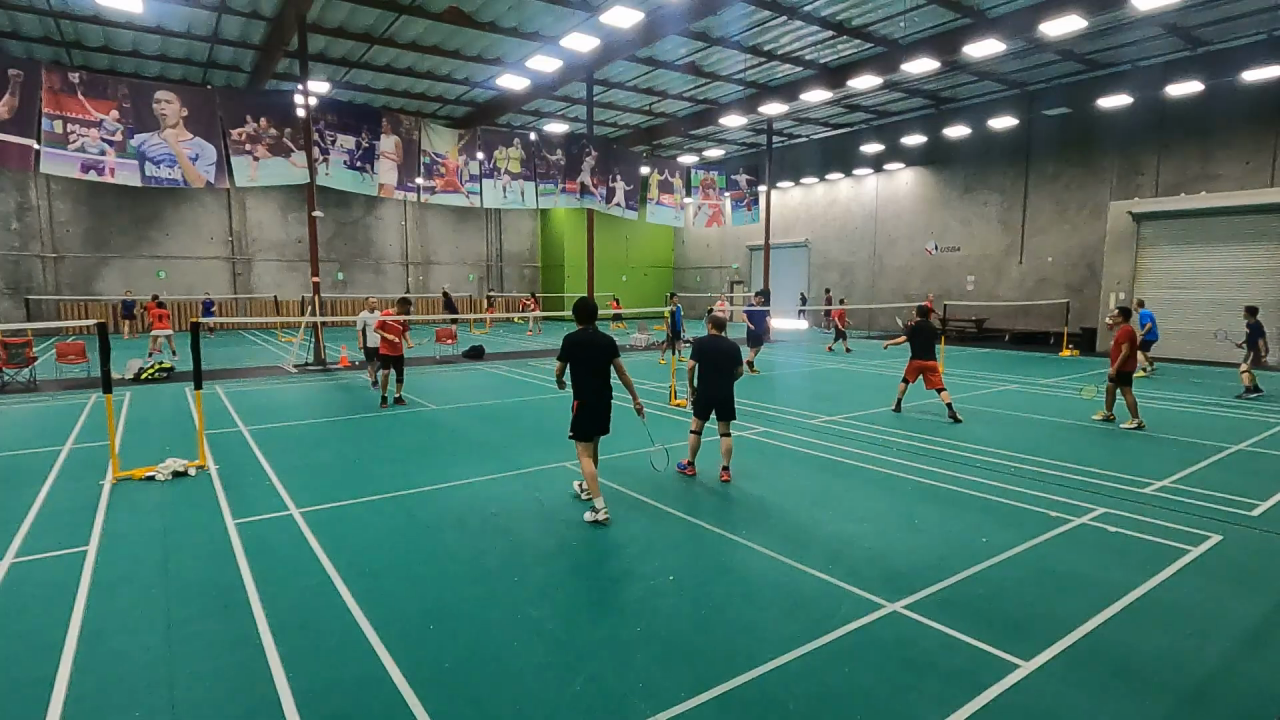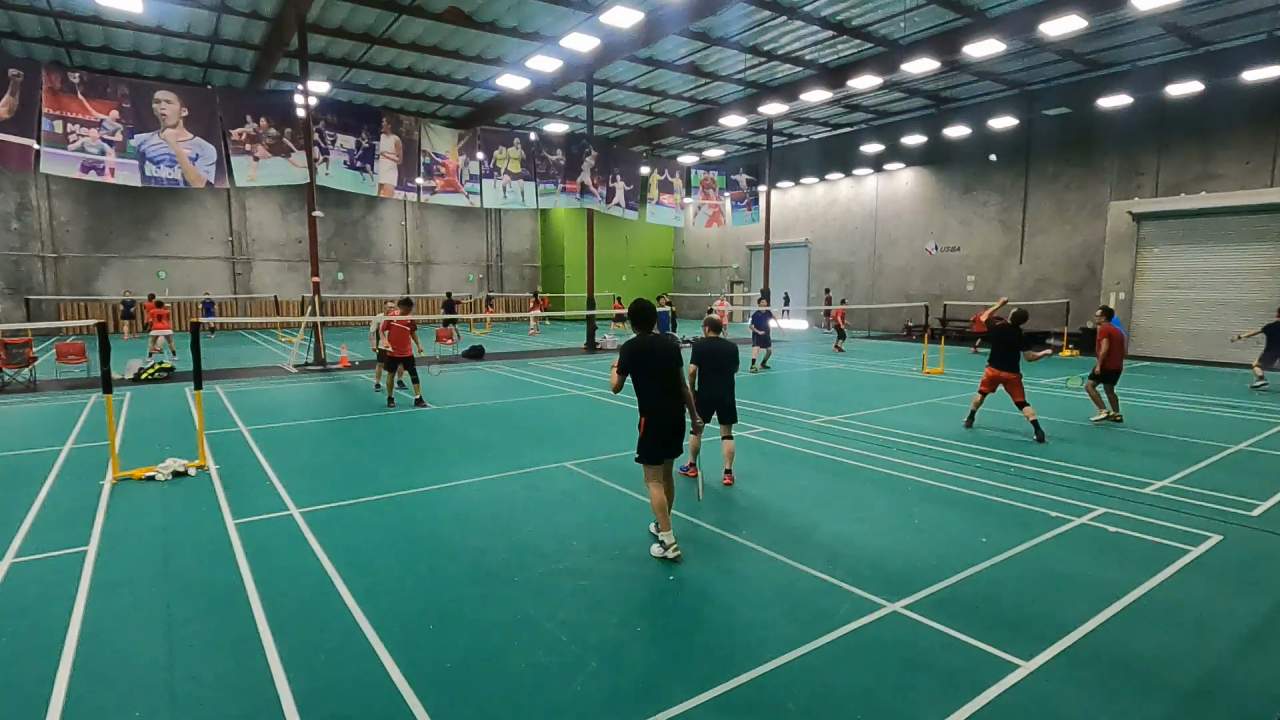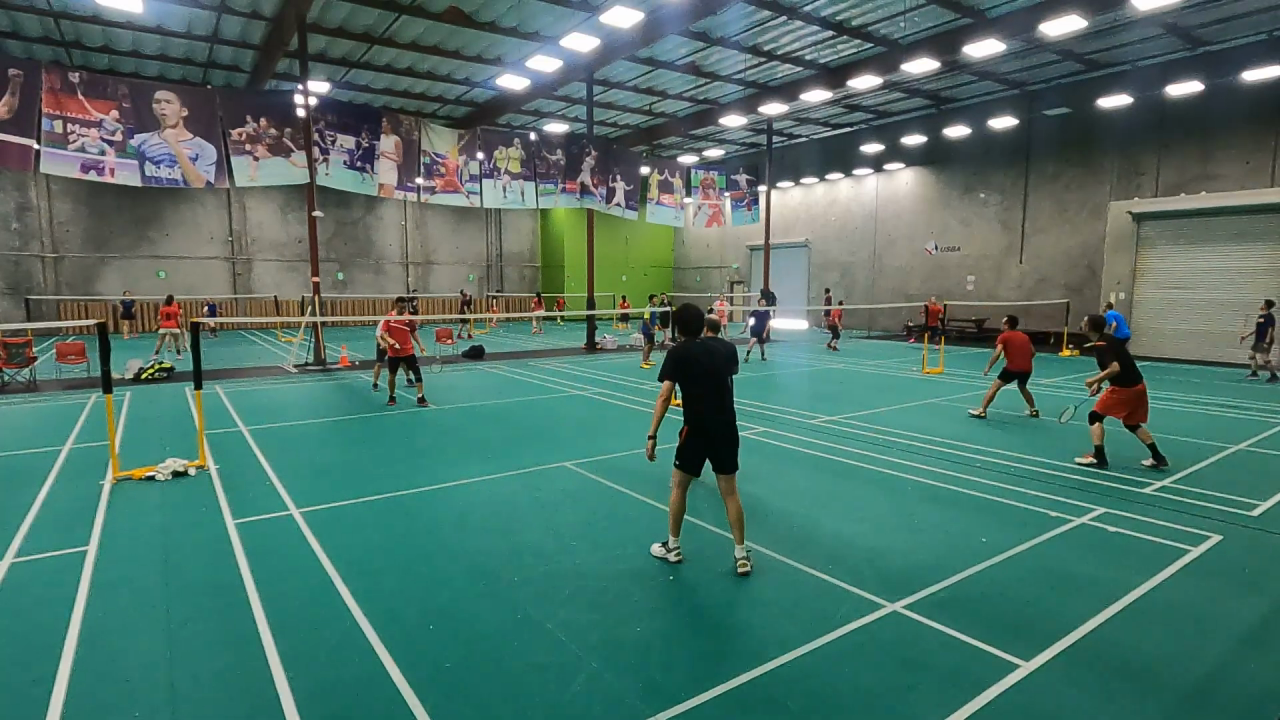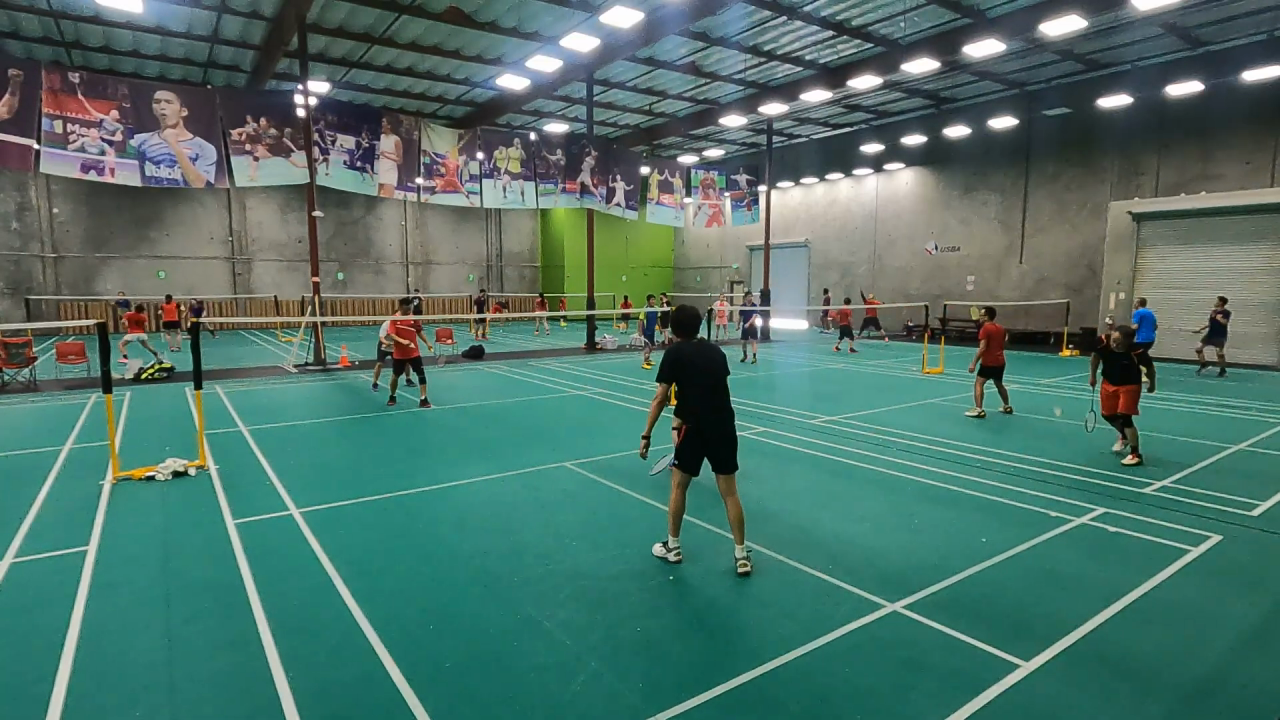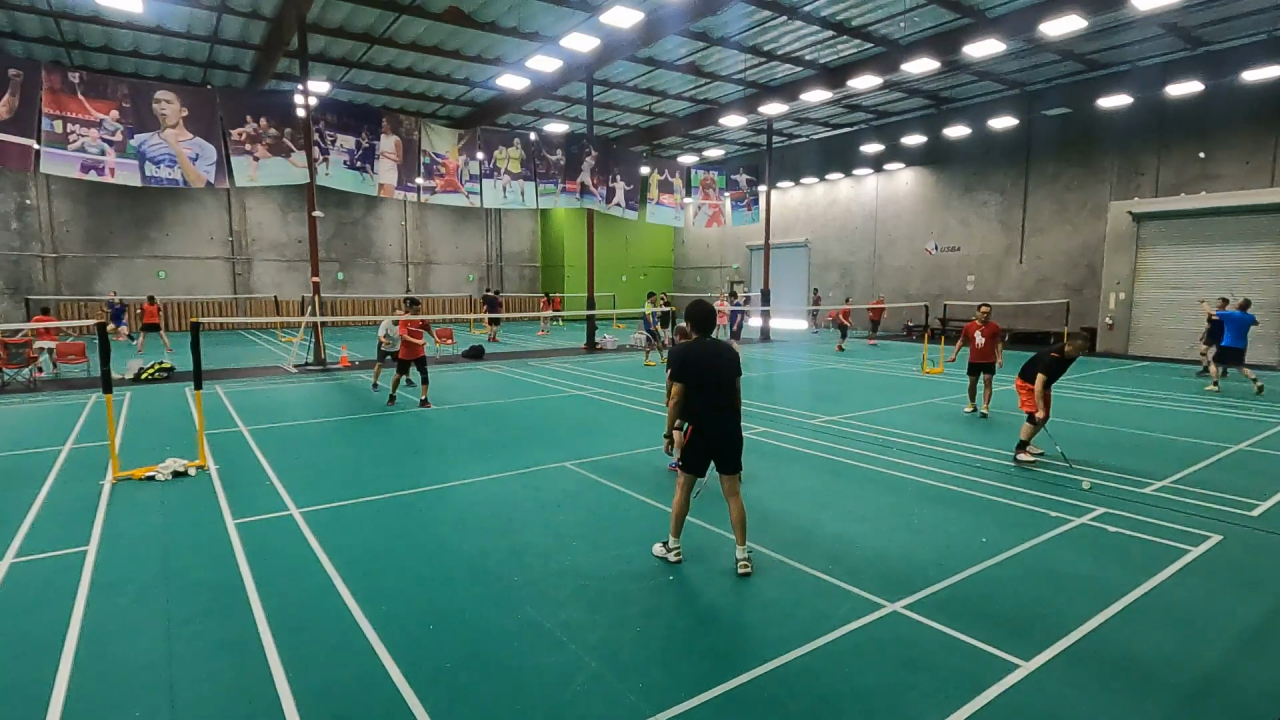
dt=1s
person 1, frame 1
left shoulder: (571, 339)
right shoulder: (607, 340)
left elbow: (559, 371)
right elbow: (621, 372)
left wrist: (559, 381)
right wrist: (635, 399)
left hip: (584, 403)
right hip: (604, 402)
left knee: (584, 454)
right knee: (593, 447)
left ankle: (600, 508)
right ankle: (586, 487)
person 1, frame 2
left shoulder: (631, 347)
right shoulder: (671, 345)
left elbow: (616, 387)
right elbow: (683, 385)
left wrist: (616, 366)
right wrist: (694, 415)
left hip: (653, 419)
right hip: (677, 416)
left knee: (653, 480)
right knee: (666, 473)
left ankle: (669, 542)
right ankle: (663, 525)
person 1, frame 3
left shoulder: (678, 353)
right shoulder: (723, 348)
left elbow: (665, 396)
left wrist: (652, 435)
left hip: (696, 428)
right hip: (726, 426)
left knee: (679, 486)
right knee: (730, 492)
left ankle: (672, 547)
right ankle: (741, 556)
person 1, frame 4
left shoulder: (674, 353)
right shoulder: (716, 350)
left elbow: (660, 398)
left wrist: (646, 435)
left hip: (696, 428)
right hip: (724, 426)
left knee: (678, 485)
right knee: (729, 492)
left ankle: (672, 547)
right ankle: (741, 556)
person 1, frame 5
left shoulder: (682, 352)
right shoulder: (729, 351)
left elbow: (676, 399)
right elbow: (737, 396)
left wrist: (668, 433)
left hip: (700, 429)
right hip: (730, 429)
left knee: (683, 488)
right knee: (733, 493)
left ankle: (673, 547)
right ankle: (742, 556)
